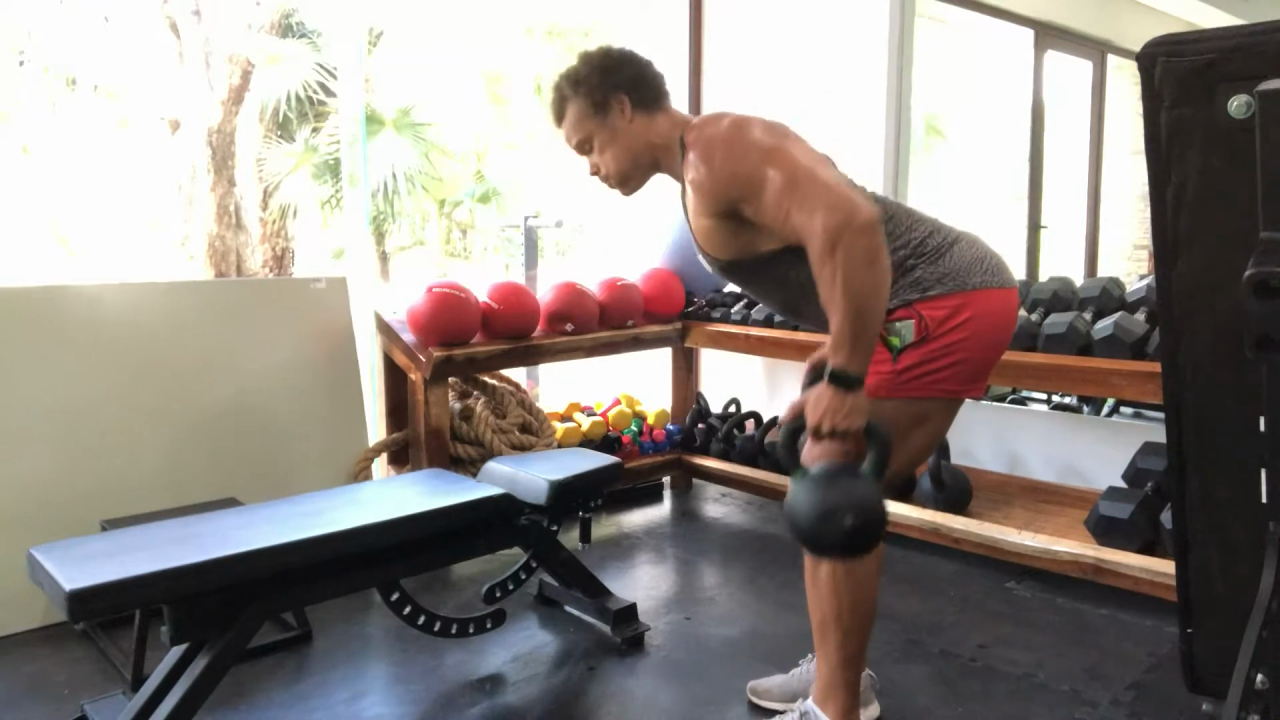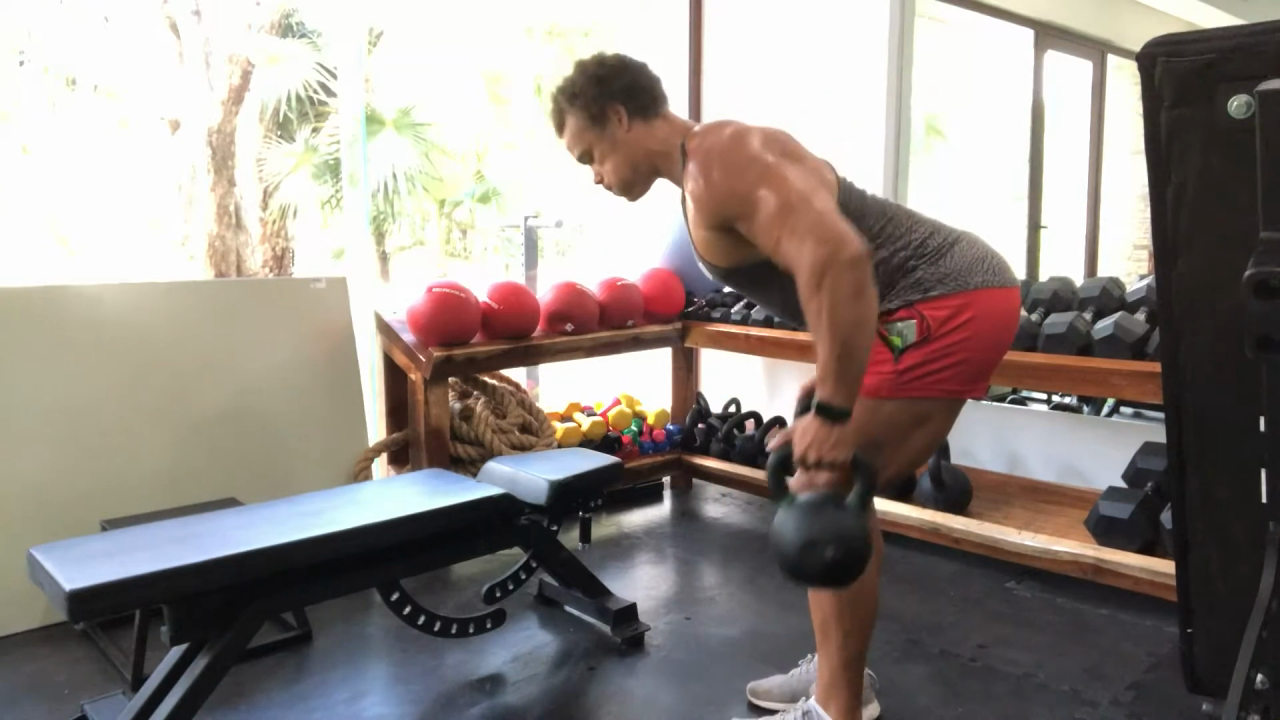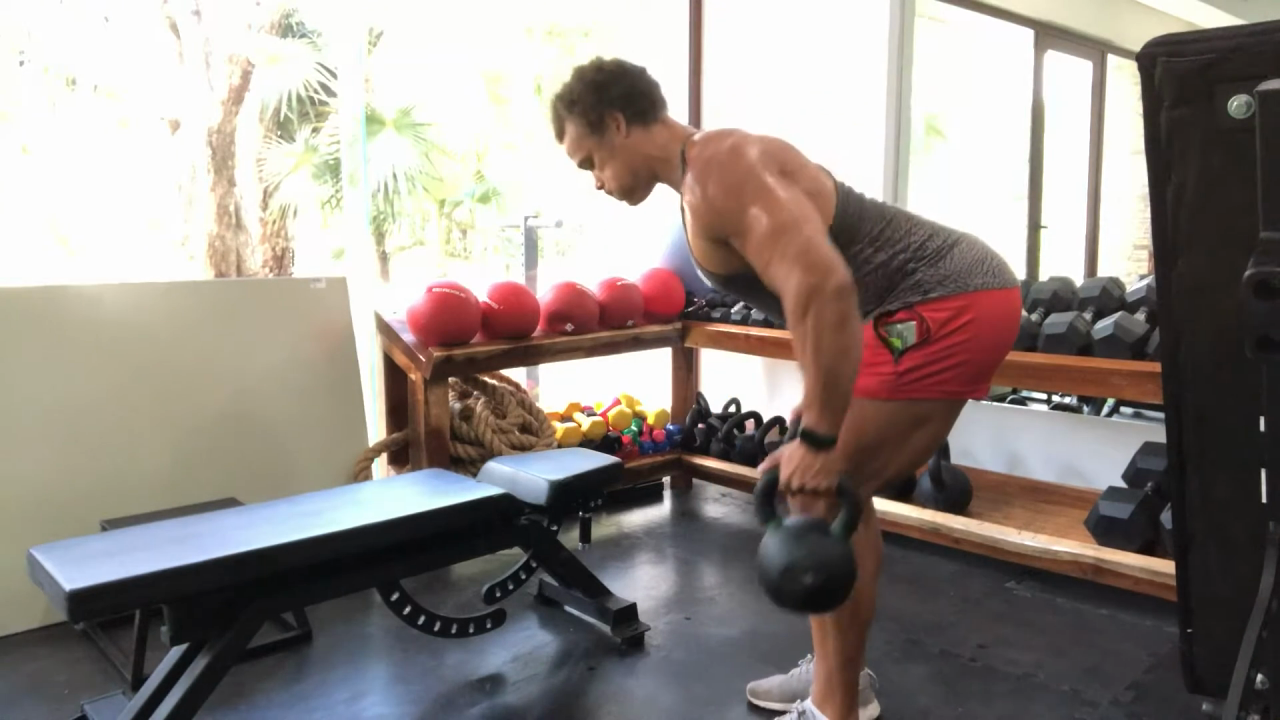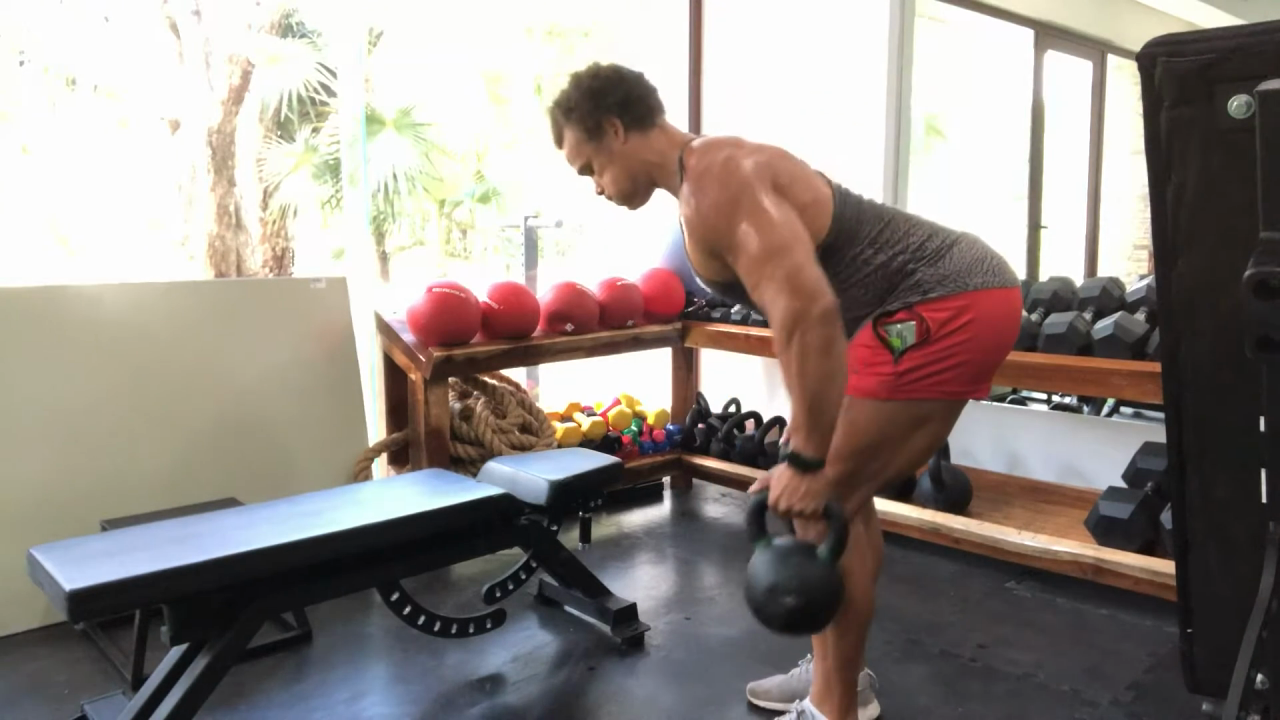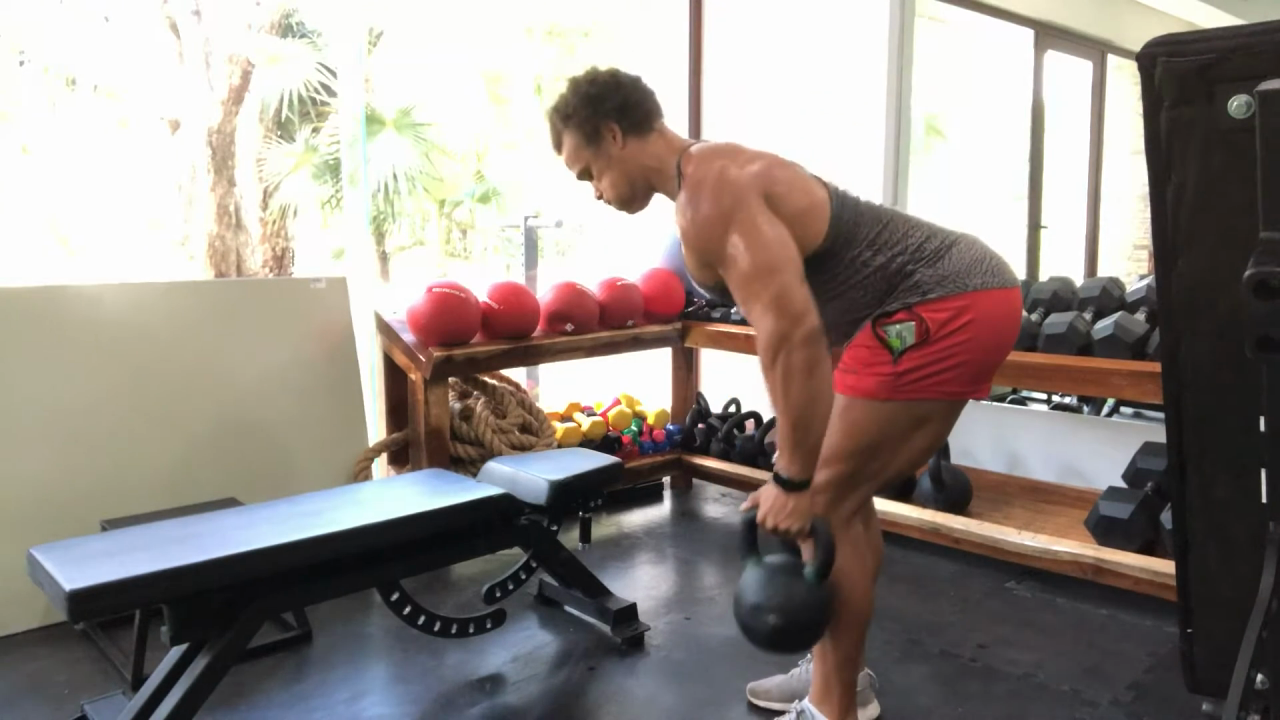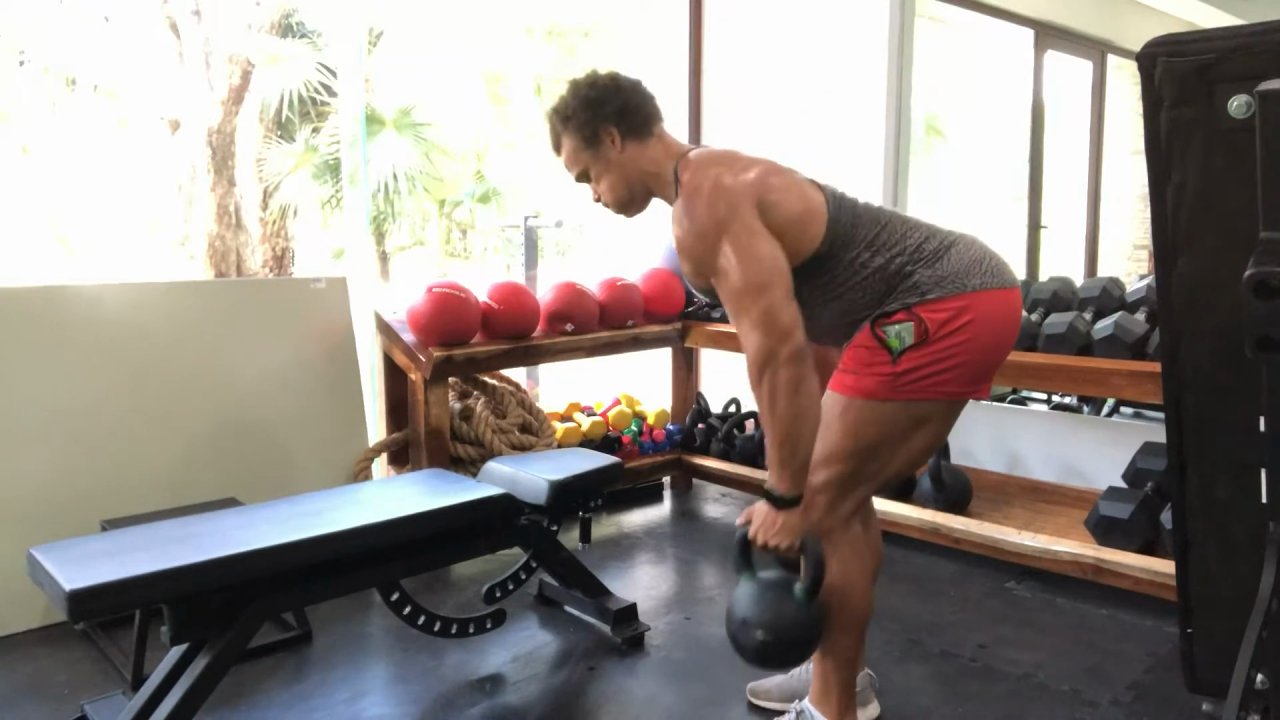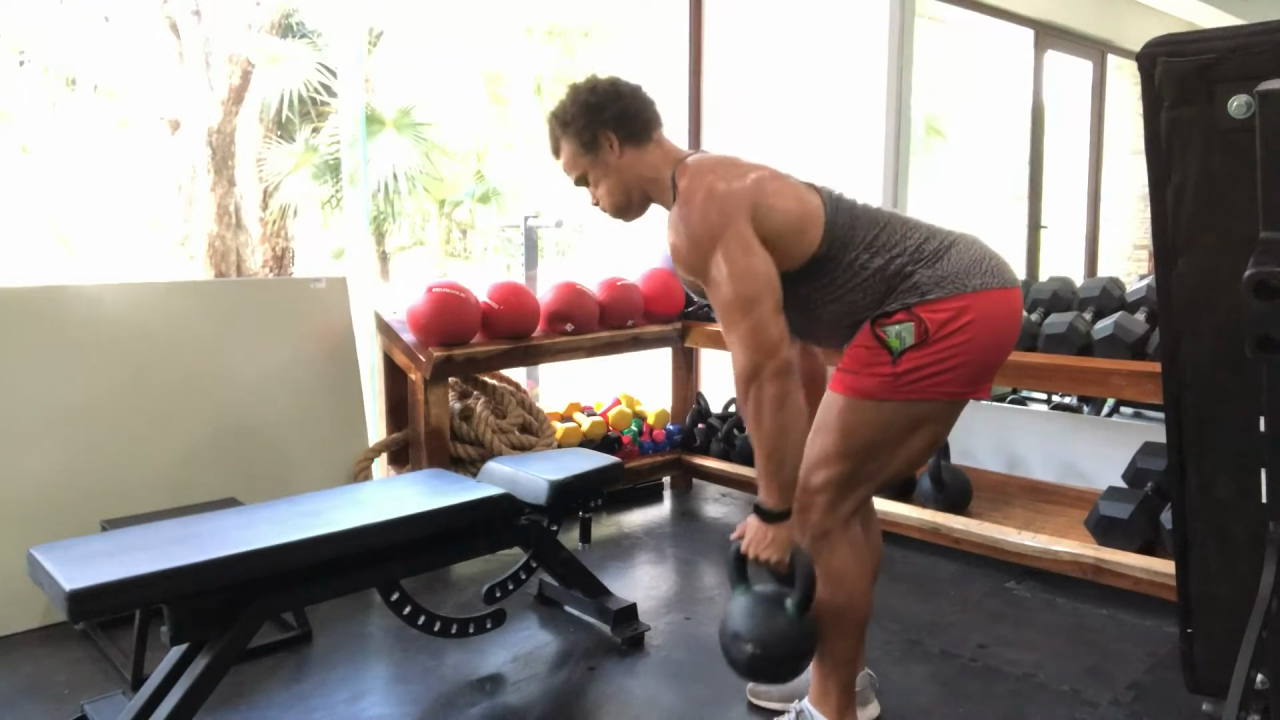
dt=0.1s
person 1, frame 1
left shoulder: (717, 156)
right shoulder: (708, 168)
left elbow: (850, 224)
left wrist: (845, 383)
right wrist: (835, 360)
left hip: (941, 304)
right hip: (956, 292)
person 1, frame 2
left shoulder: (716, 166)
right shoulder: (713, 165)
left elbow: (837, 263)
left wrist: (832, 414)
right wrist: (828, 399)
left hip: (944, 304)
right hip: (964, 292)
left knee: (825, 498)
right knee: (834, 488)
person 1, frame 3
left shoulder: (714, 177)
right shoulder: (714, 169)
left elbow: (823, 286)
right elbow: (816, 286)
left wrist: (817, 441)
right wrist: (818, 415)
left hip: (943, 307)
right hip: (963, 294)
left knee: (821, 502)
right knee: (836, 494)
person 1, frame 4
left shoulder: (711, 187)
right shoulder: (717, 171)
left elbow: (806, 315)
right elbow: (805, 305)
left wrist: (803, 461)
right wrist: (815, 439)
left hip: (944, 307)
right hip: (967, 293)
left knee: (825, 498)
right knee: (840, 490)
person 1, frame 5
left shoulder: (707, 196)
right shoulder: (714, 176)
left elbow: (793, 332)
right elbow: (796, 322)
left wrist: (792, 482)
right wrist: (805, 454)
left hip: (943, 308)
right hip: (965, 294)
left knee: (824, 502)
right knee: (839, 492)
person 1, frame 6
left shoulder: (703, 205)
right shoulder: (715, 182)
left elbow: (778, 351)
right elbow: (799, 331)
left wrist: (782, 498)
right wrist: (815, 448)
left hip: (946, 308)
right hip: (970, 292)
left knee: (823, 500)
right knee: (838, 491)
person 1, frame 7
left shoulder: (698, 213)
right shoulder: (713, 188)
left elbow: (765, 365)
right elbow: (791, 341)
left wrist: (773, 513)
right wrist: (820, 444)
left hip: (945, 309)
right hip: (968, 292)
left knee: (821, 501)
right knee: (837, 491)
